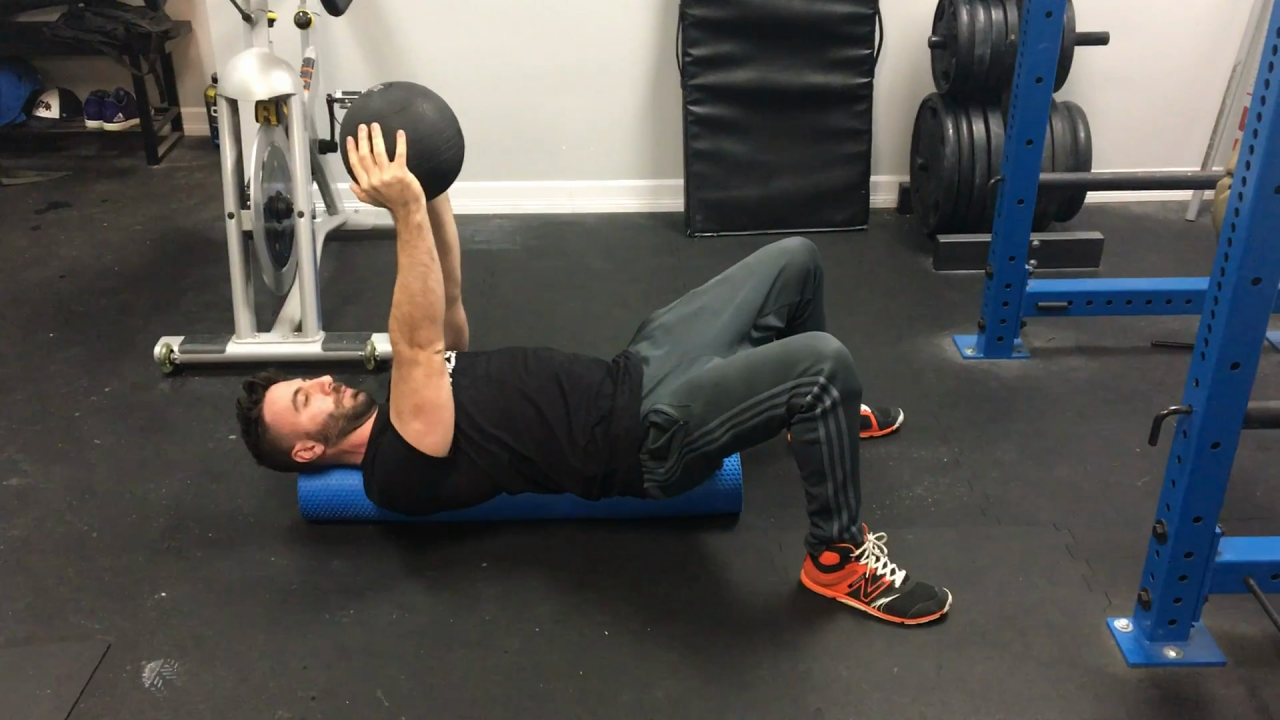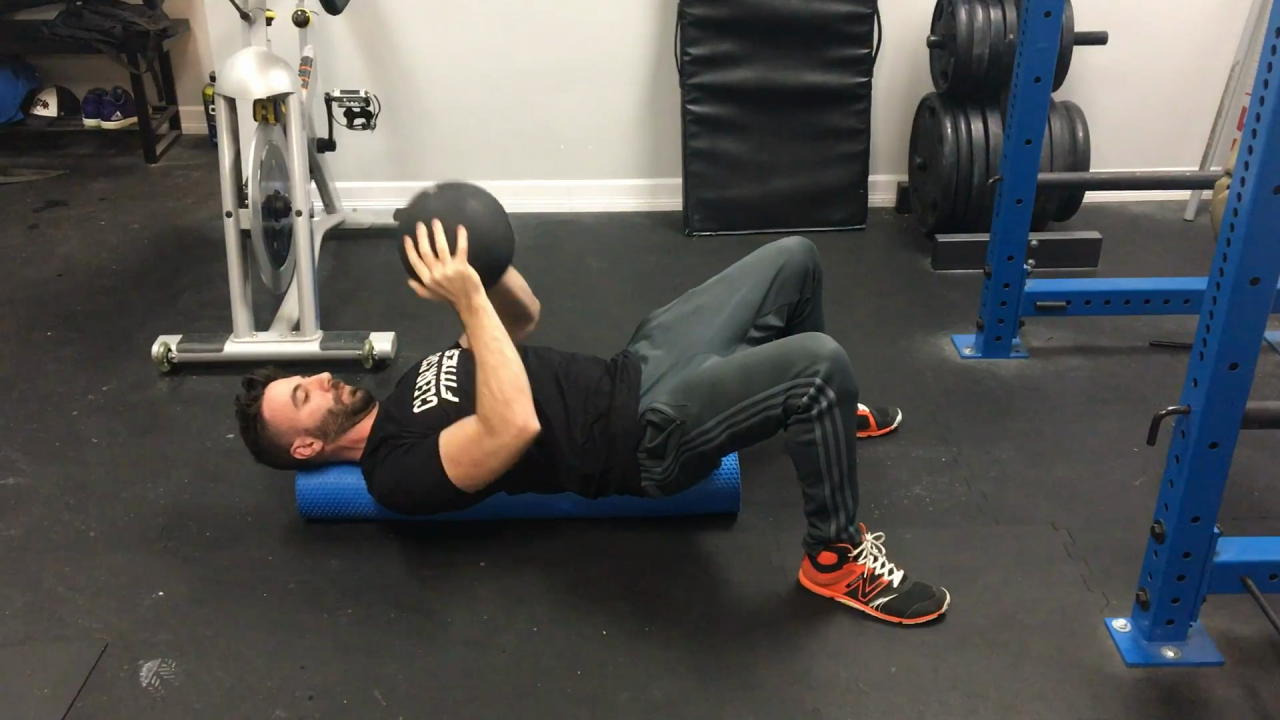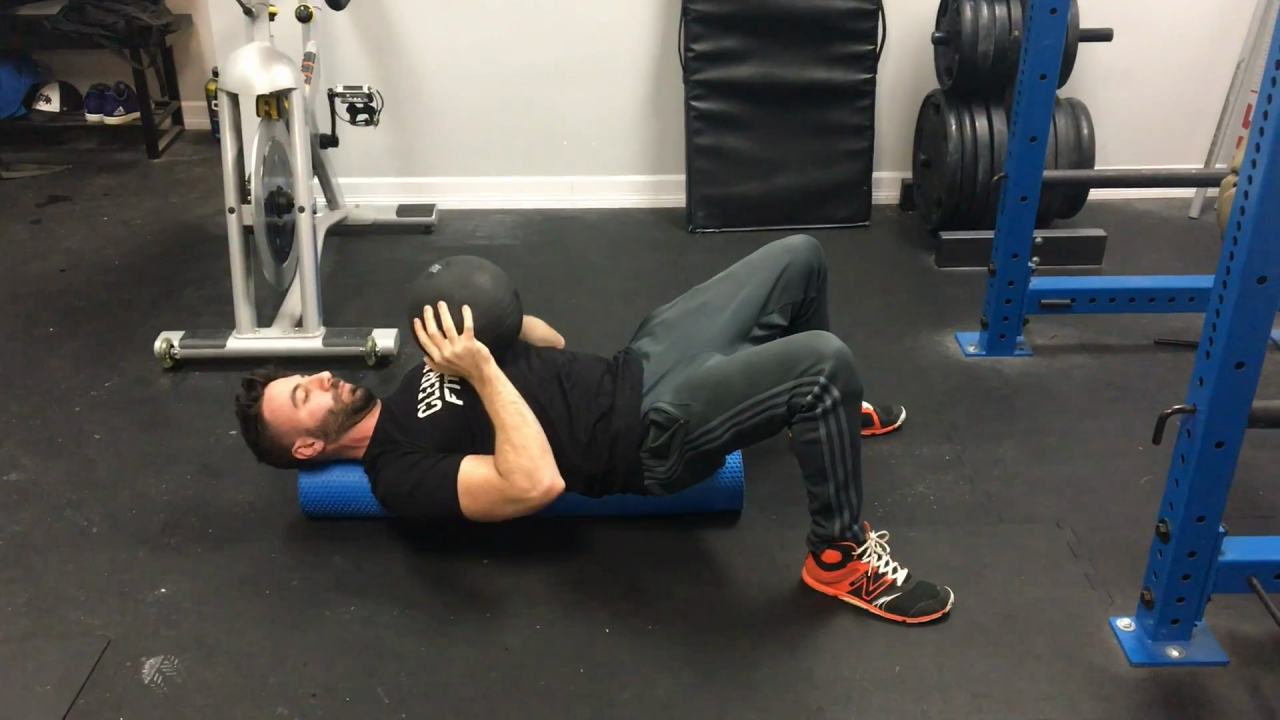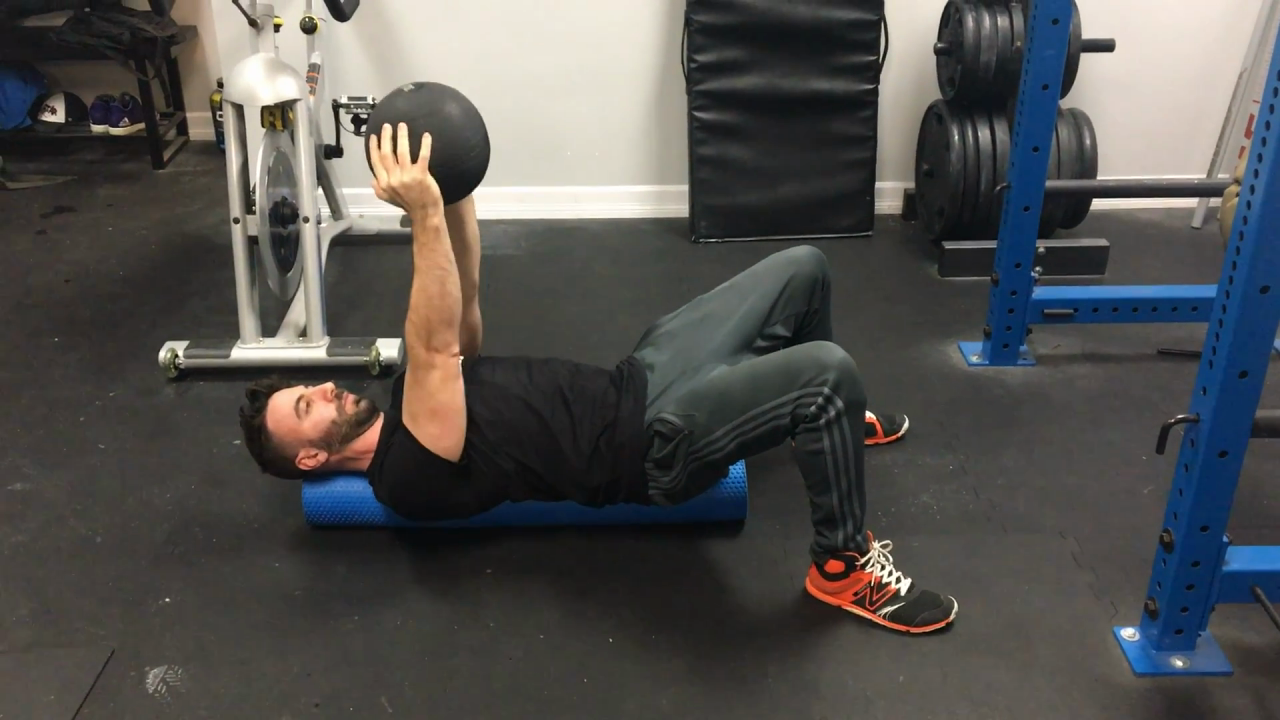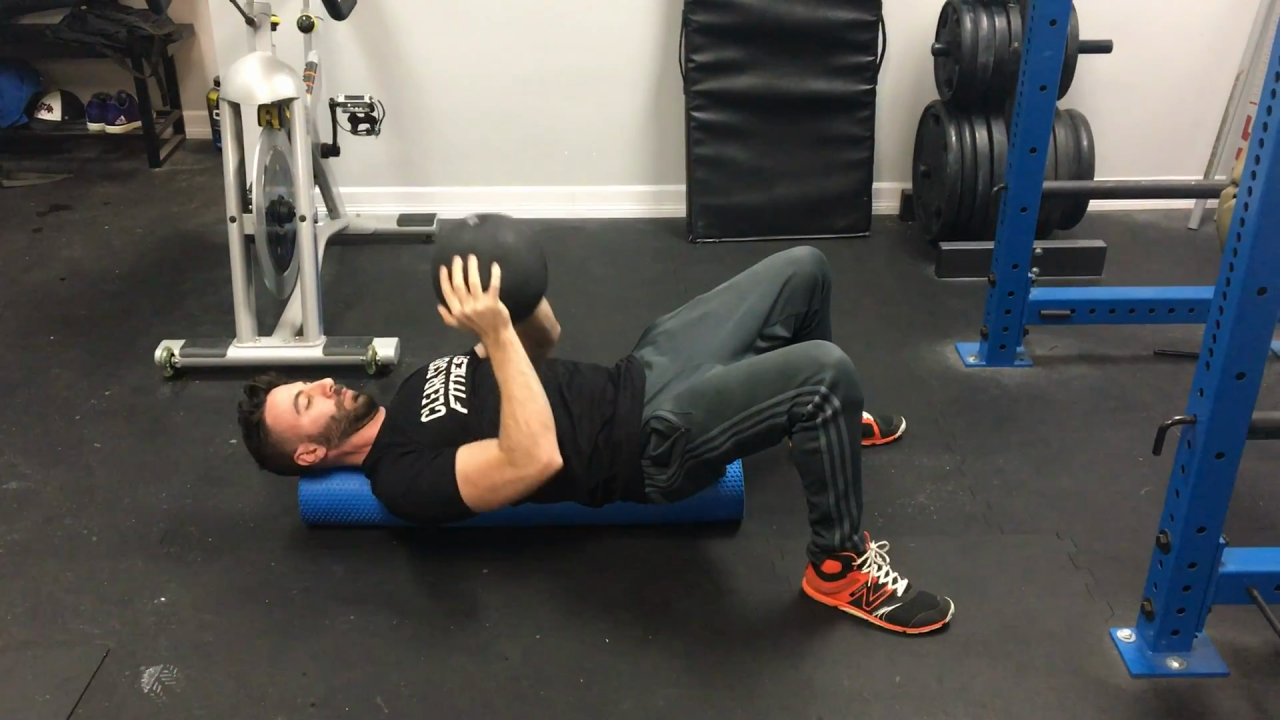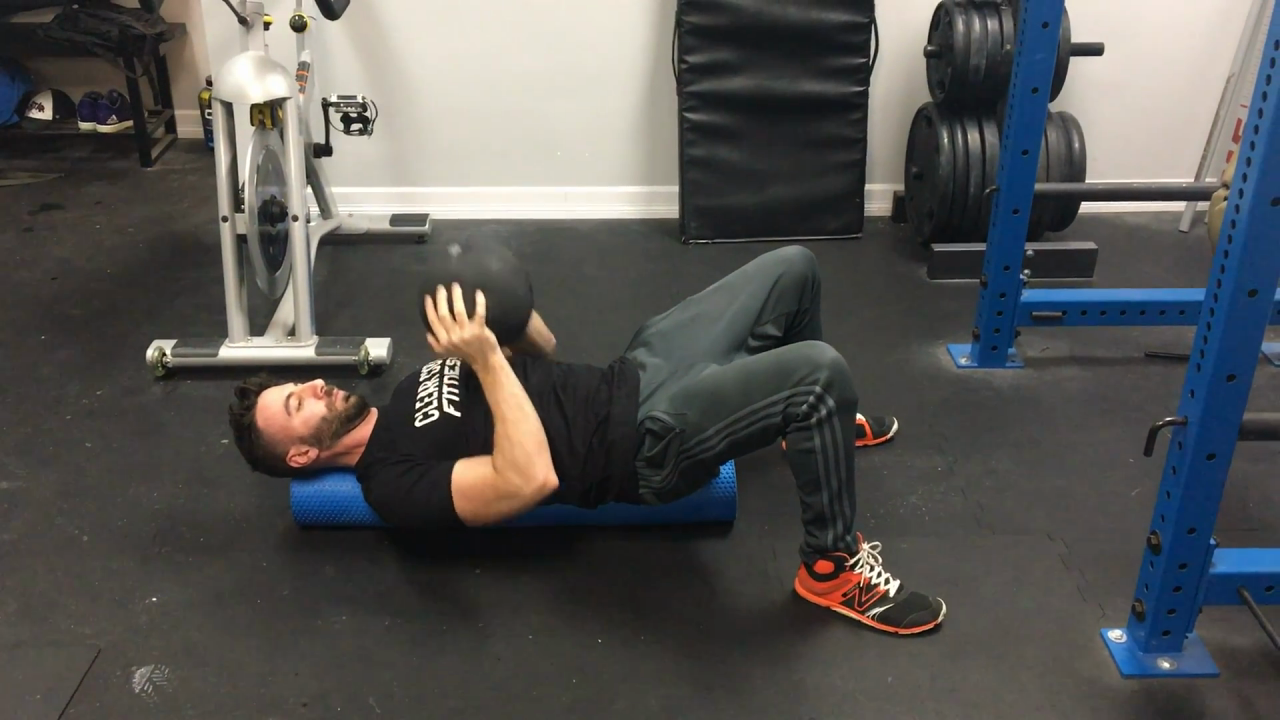
dt=0.7s
person 1, frame 1
left shoulder: (403, 404)
right shoulder: (398, 475)
left elbow: (445, 305)
right elbow: (417, 346)
left wrist: (431, 194)
right wrist: (407, 210)
left hip: (633, 376)
right hip: (646, 439)
left knee: (794, 259)
right knee: (825, 362)
left ankle: (816, 415)
right ankle: (838, 558)
person 1, frame 2
left shoulder: (410, 391)
right shoulder: (398, 473)
left elbow: (524, 316)
right elbow: (518, 427)
left wrist: (480, 261)
right wrist: (467, 296)
left hip: (633, 370)
right hip: (645, 437)
left knee: (793, 258)
right knee: (821, 363)
left ankle: (823, 419)
right ankle: (837, 559)
person 1, frame 3
left shoulder: (420, 382)
right shoulder: (402, 478)
left elbow: (549, 344)
right elbow: (538, 484)
right wrist: (483, 369)
left hip: (633, 367)
right hip: (649, 434)
left knee: (798, 257)
right knee: (825, 359)
left ankle: (824, 416)
right ankle: (841, 557)
person 1, frame 4
left shoulder: (409, 404)
right shoulder: (409, 480)
left elbow: (459, 302)
right elbow: (436, 347)
left wrist: (453, 194)
right wrist: (424, 211)
left hip: (637, 381)
right hip: (652, 446)
left knee: (803, 269)
right knee: (827, 370)
left ankle: (826, 422)
right ankle: (843, 566)
person 1, frame 5
left shoulder: (418, 387)
right shoulder: (403, 479)
left elbow: (545, 341)
right elbow: (538, 461)
left wrist: (509, 289)
right wrist: (494, 331)
left hip: (637, 374)
right hip: (651, 442)
left knee: (803, 269)
right knee: (827, 368)
left ankle: (826, 424)
right ankle: (840, 567)
person 1, frame 6
left shoulder: (410, 397)
right shoulder: (396, 485)
left elbow: (542, 351)
right elbow: (533, 480)
left wrist: (498, 307)
right wrist: (486, 356)
left hip: (630, 375)
right hip: (646, 444)
left knee: (792, 268)
right knee: (820, 369)
left ankle: (813, 427)
right ankle: (833, 568)
